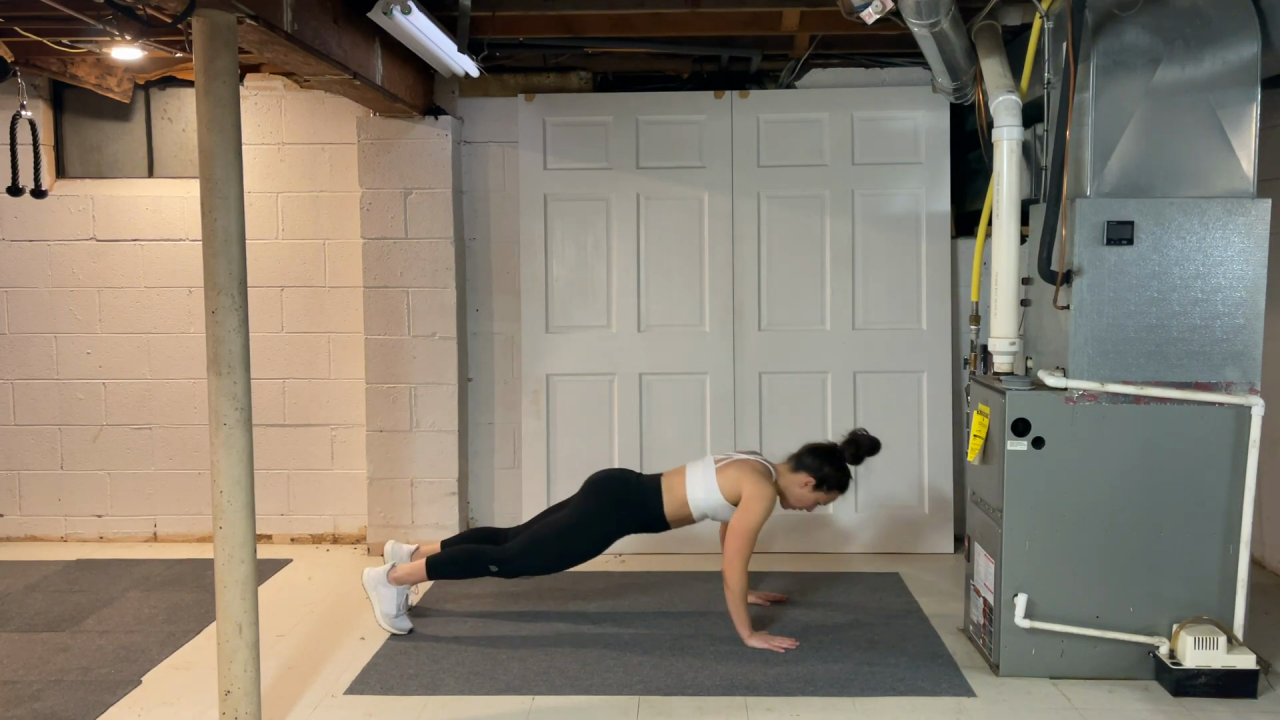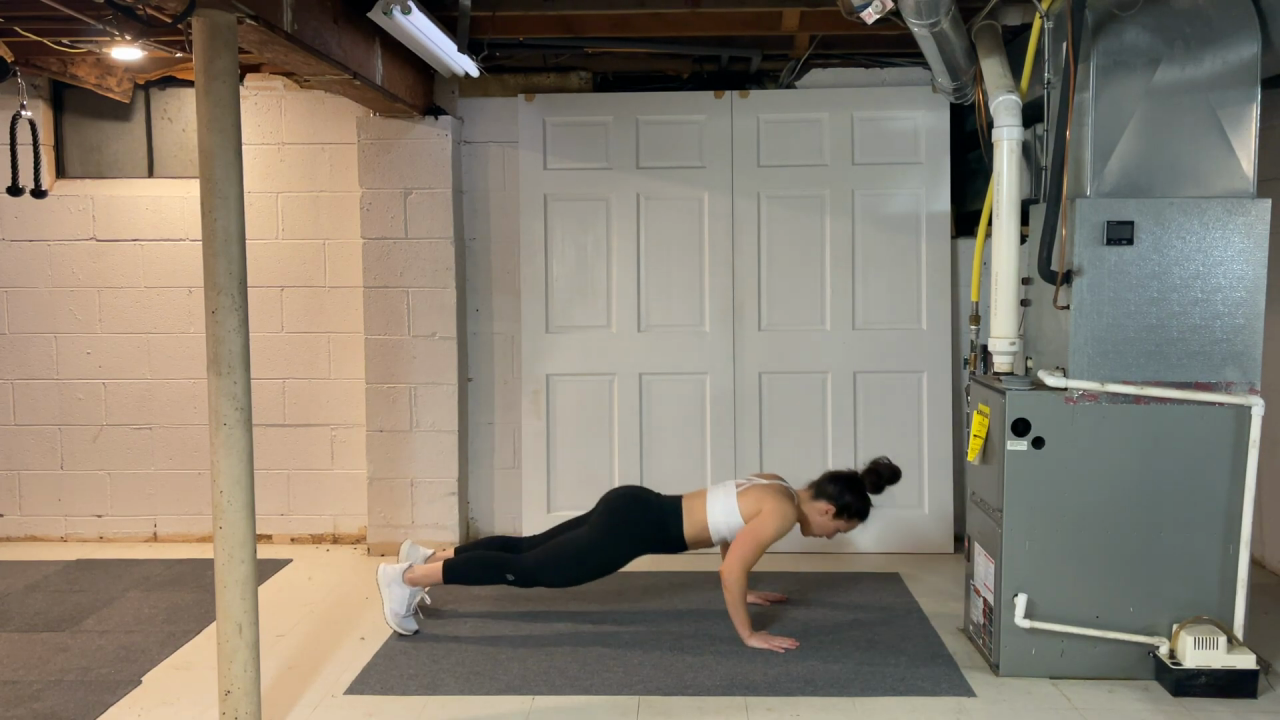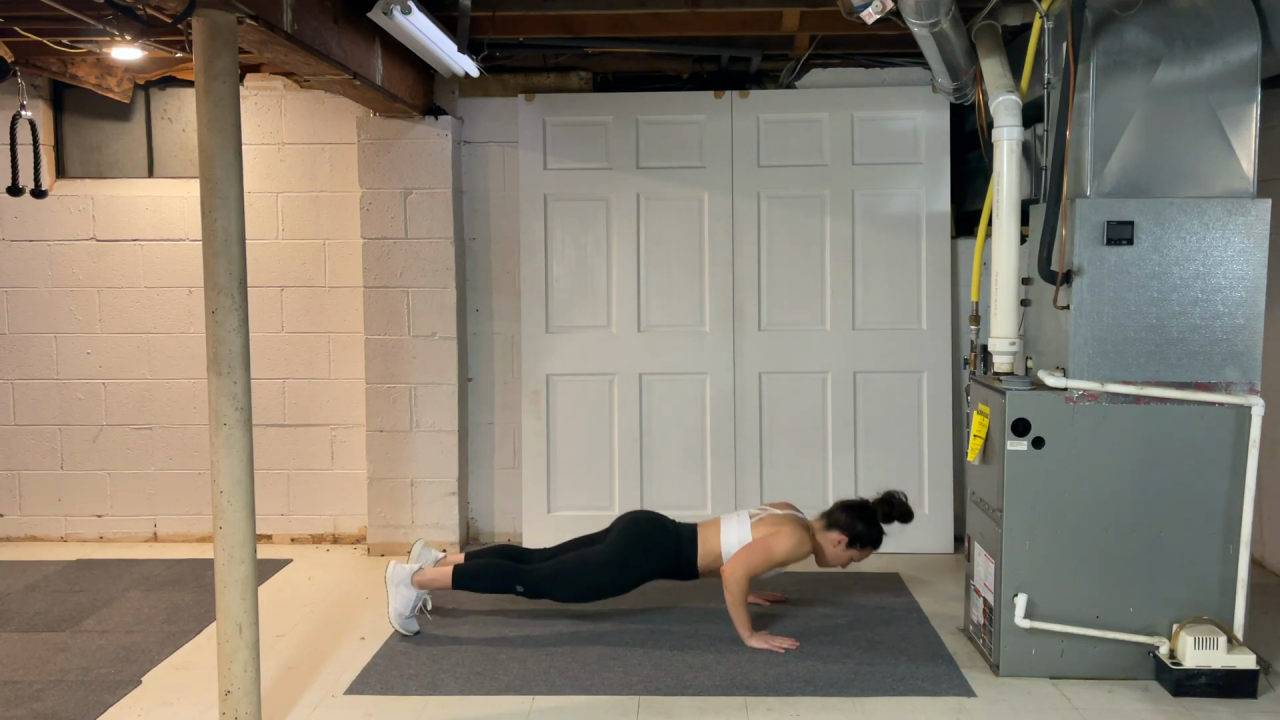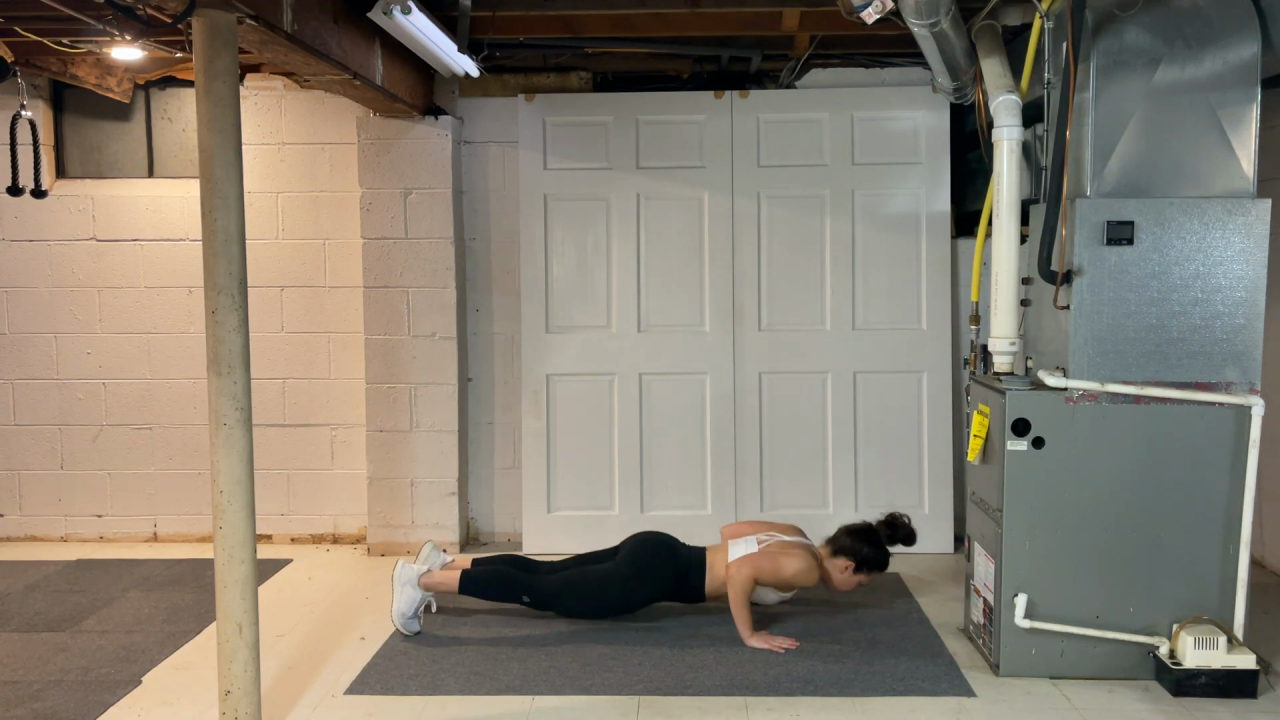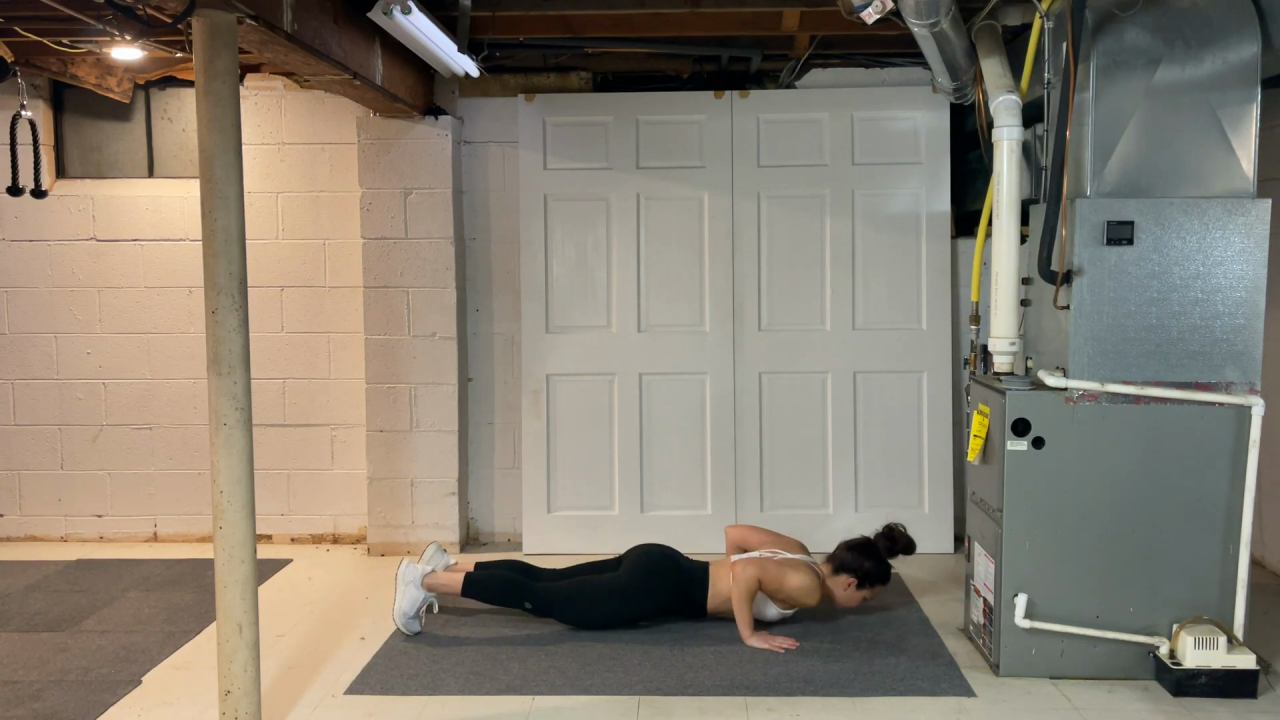
dt=0.1s
person 1, frame 1
left shoulder: (759, 468)
right shoulder: (765, 490)
left elbow: (727, 530)
right elbow: (734, 565)
left wrist: (746, 594)
right wrist: (747, 633)
left hip: (615, 490)
right hip: (616, 504)
left knee: (513, 540)
right knee: (510, 560)
left ankle: (413, 550)
right ankle: (391, 576)
person 1, frame 2
left shoulder: (777, 488)
right shoulder: (784, 511)
right elbow: (732, 570)
left wrist: (747, 592)
right wrist: (748, 634)
left hip: (632, 507)
right hip: (635, 526)
left knee: (526, 548)
right knee: (526, 569)
left ankle: (428, 556)
right ankle: (408, 576)
person 1, frame 3
left shoulder: (790, 516)
right shoulder: (796, 543)
right elbow: (736, 569)
left wrist: (747, 590)
right wrist: (747, 634)
left hip: (646, 532)
right hip: (646, 549)
left knee: (535, 560)
right knee: (533, 581)
left ankle: (437, 558)
right ankle: (416, 577)
person 1, frame 4
left shoulder: (795, 536)
right shoulder: (804, 566)
right elbow: (738, 575)
left wrist: (750, 595)
right wrist: (749, 634)
left hip: (654, 551)
right hip: (654, 573)
left knee: (541, 572)
right knee: (539, 592)
left ankle: (444, 562)
right ankle: (424, 579)
person 1, frame 5
left shoulder: (798, 553)
right shoulder: (807, 586)
left elbow: (735, 531)
right elbow: (745, 575)
right wrist: (749, 633)
left hip: (657, 565)
right hip: (657, 586)
left knee: (545, 579)
right knee: (540, 599)
left ankle: (446, 564)
right ankle: (424, 580)
